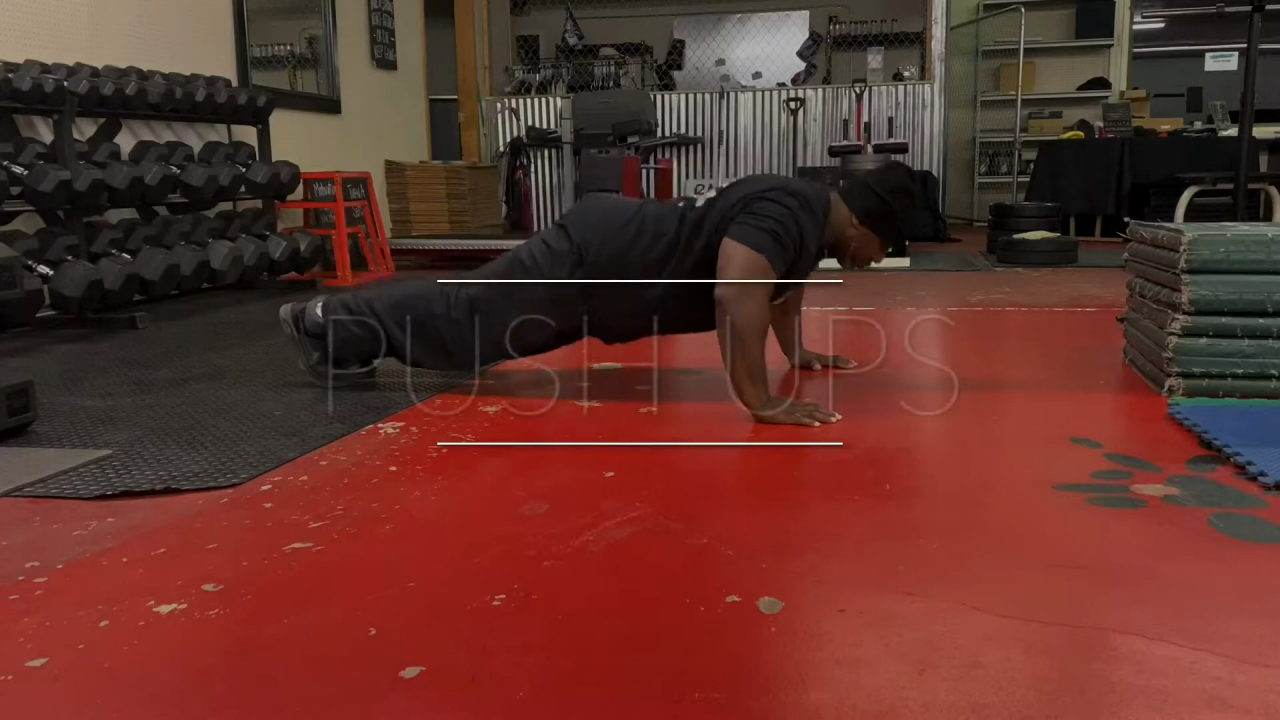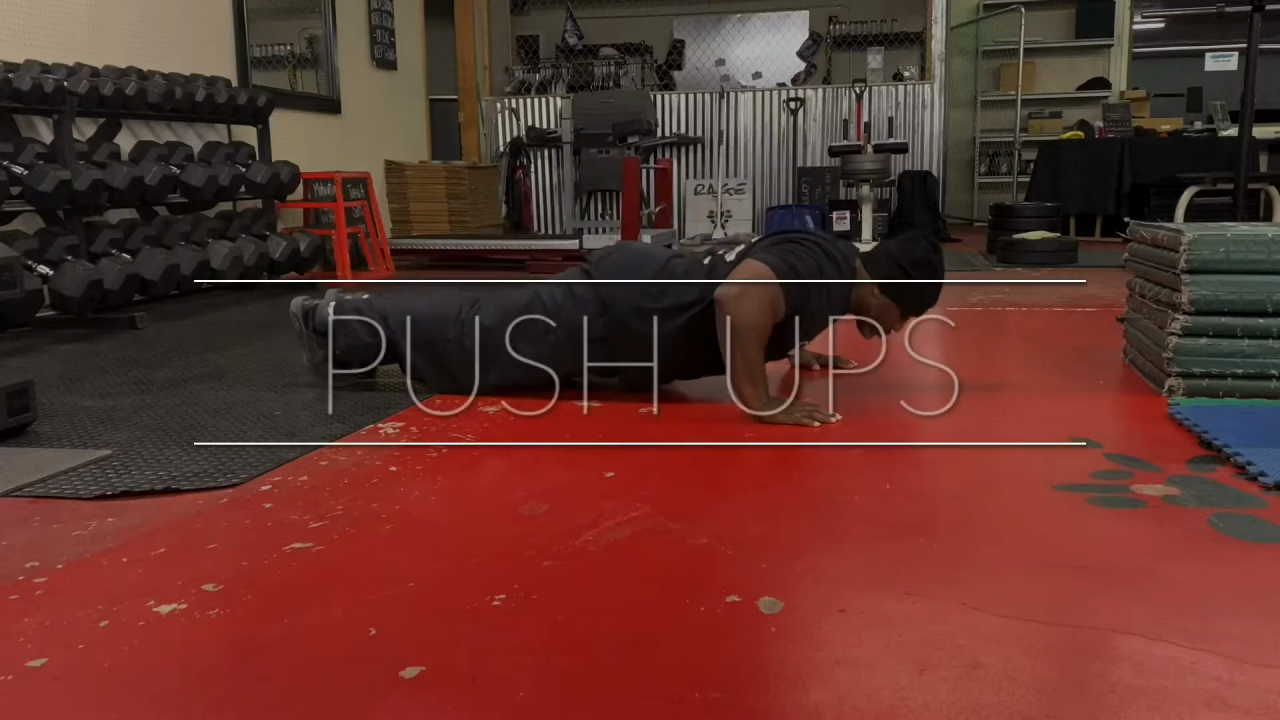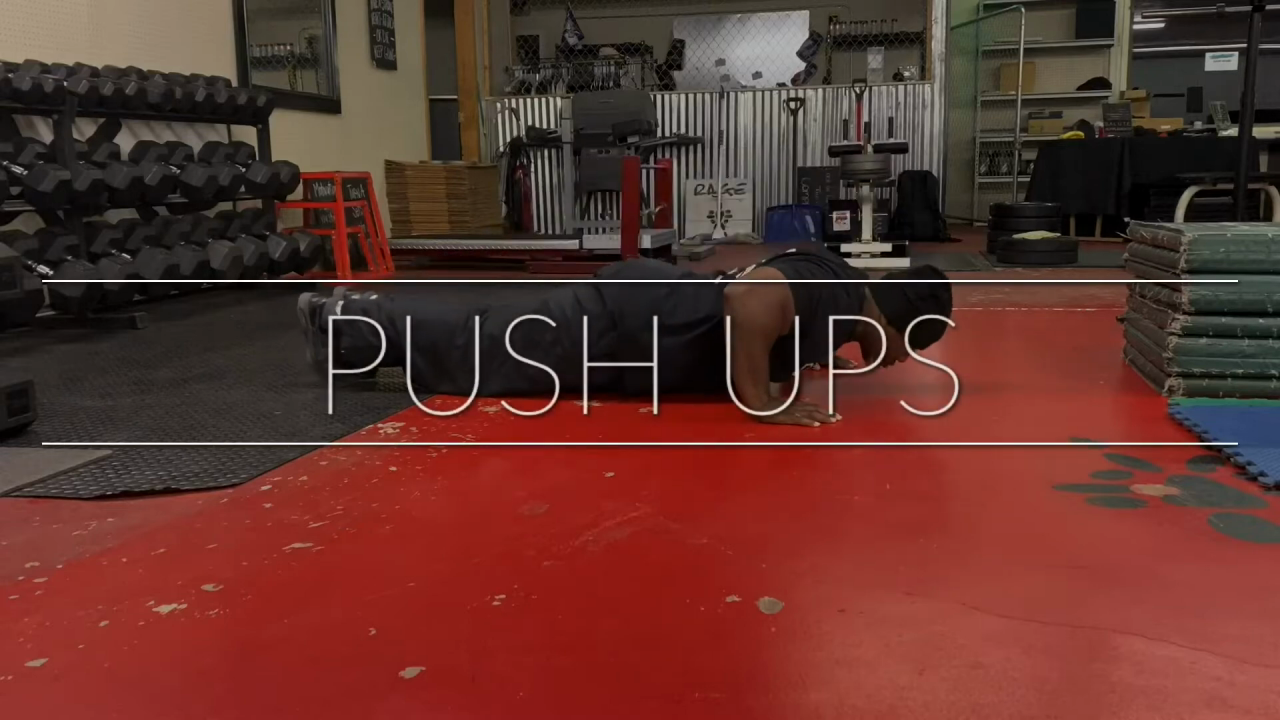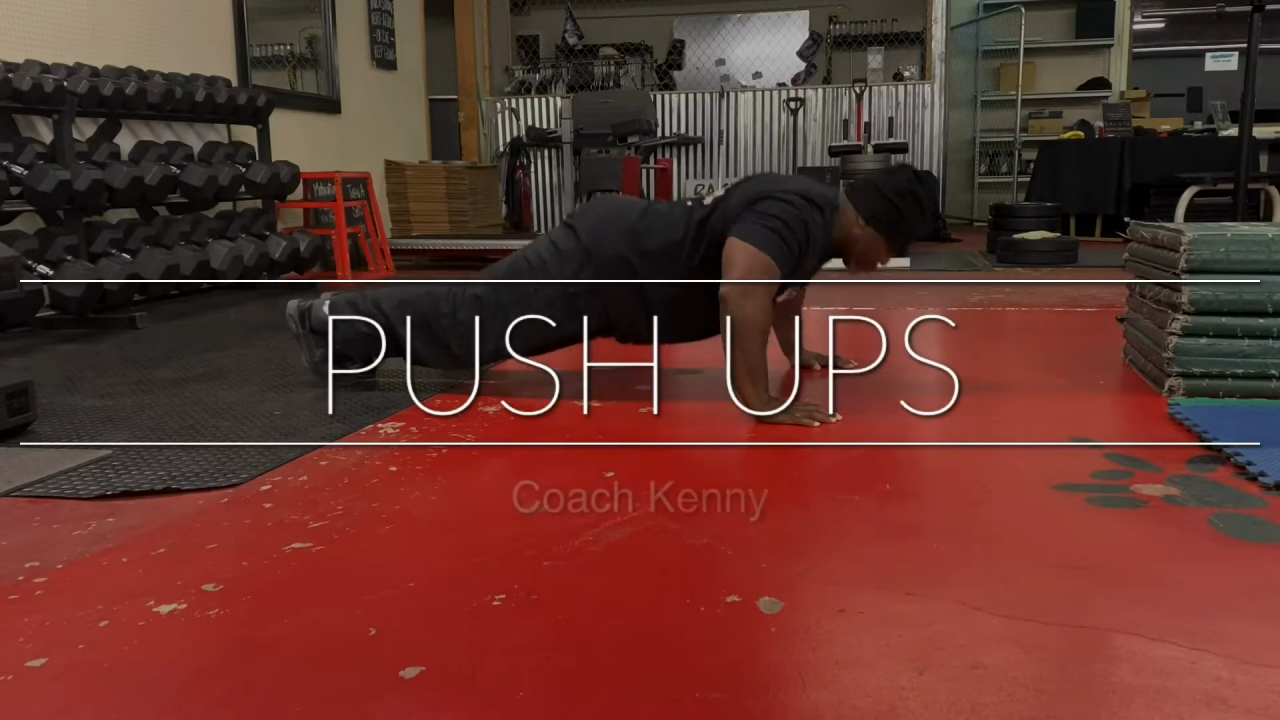
dt=0.4s
person 1, frame 1
left shoulder: (812, 215)
right shoulder: (788, 214)
left elbow: (783, 280)
right elbow: (737, 293)
left wrist: (797, 352)
right wrist: (760, 402)
left hip: (609, 263)
right hip: (589, 264)
left knee: (481, 316)
right knee: (459, 323)
left ankle: (346, 328)
right ankle: (324, 323)
person 1, frame 2
left shoulder: (834, 263)
right shoulder: (821, 270)
right elbow: (736, 297)
left wrist: (795, 349)
right wrist: (760, 402)
left hip: (633, 291)
right hip: (610, 313)
left knee: (488, 324)
right knee: (473, 343)
left ankle: (357, 313)
right ankle: (334, 320)
person 1, frame 3
left shoulder: (837, 285)
right shoulder: (837, 296)
right elbow: (746, 297)
left wrist: (803, 355)
right wrist: (758, 400)
left hip: (641, 302)
right hip: (616, 331)
left knee: (491, 331)
right knee: (475, 350)
left ankle: (361, 314)
right ankle: (339, 320)
person 1, frame 4
left shoulder: (819, 213)
right shoulder: (801, 214)
left elbow: (777, 283)
right elbow: (740, 286)
left wrist: (797, 352)
right wrist: (759, 400)
left hip: (622, 256)
right hip: (598, 264)
left knee: (476, 313)
right knee: (465, 322)
left ankle: (346, 317)
right ankle: (331, 319)
